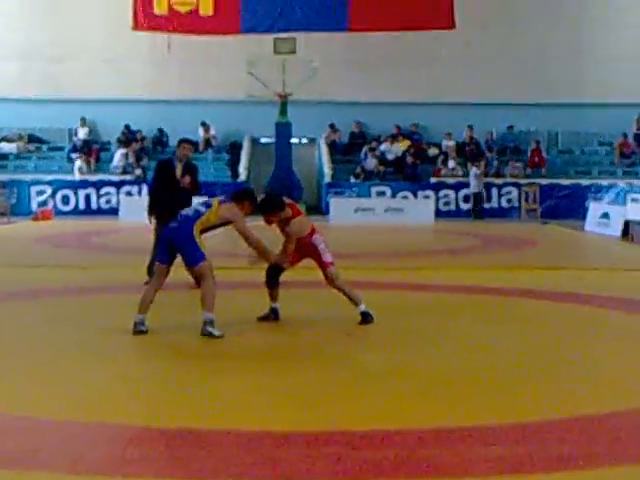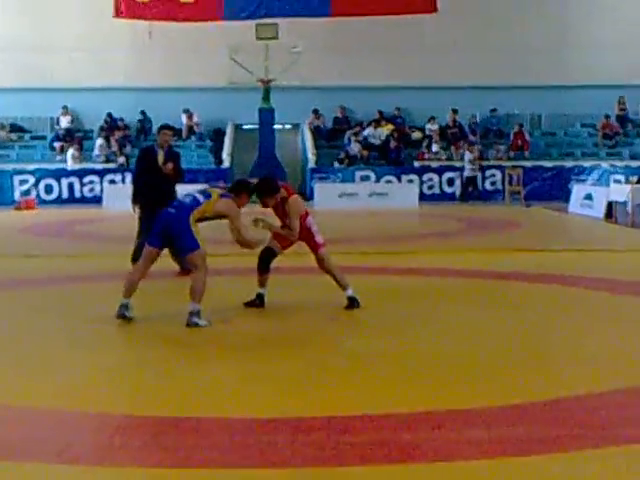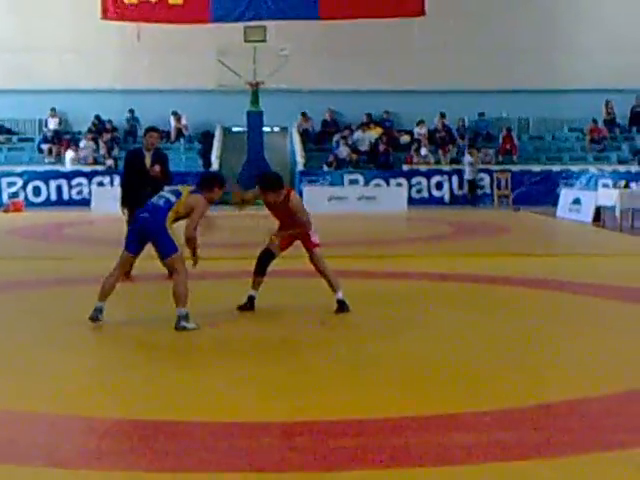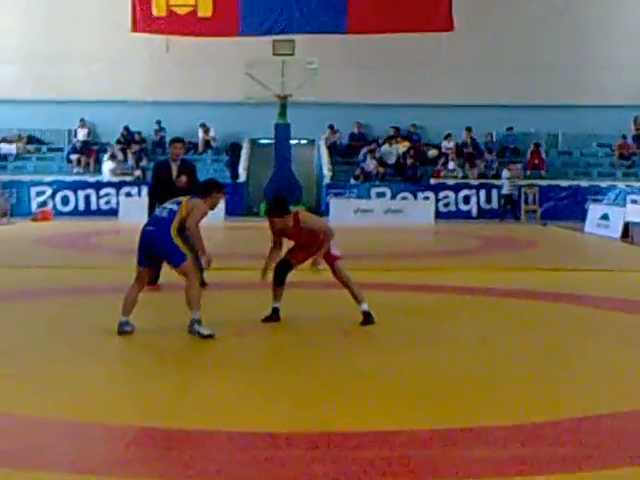
dt=0.3s
person 1, frame 1
left shoulder: (219, 204)
right shoulder: (233, 210)
right elbow: (251, 240)
right wrist: (268, 255)
left hip: (170, 230)
right hip: (186, 233)
left knee: (156, 281)
right knee: (207, 278)
left ankle: (139, 323)
right ankle: (208, 324)
person 1, frame 2
left shoulder: (214, 191)
right shoulder: (232, 207)
right elbow: (240, 239)
right wrist: (255, 243)
left hip: (166, 215)
right hip: (182, 221)
left knee: (142, 265)
right knee: (200, 268)
left ankle: (124, 306)
right ankle: (194, 315)
person 1, frame 3
left shoulder: (183, 190)
right shoulder: (201, 202)
right elbow: (189, 234)
right wrist: (194, 252)
left hip: (140, 218)
right hip: (157, 224)
left knee: (120, 269)
right knee: (180, 271)
left ankle: (98, 309)
right ankle: (182, 318)
person 1, frame 4
left shoulder: (185, 201)
right shoulder: (202, 205)
right elbow: (191, 226)
left wrist: (195, 256)
right wrist: (204, 252)
left hip: (147, 233)
right hip: (165, 236)
left knee: (139, 283)
right knee: (193, 276)
left ankle: (124, 323)
right ankle: (195, 322)
person 2, frame 1
left shoulder: (192, 168)
right shoulder: (163, 165)
left elbow: (196, 190)
right elbow: (155, 187)
left wrist: (190, 185)
right wrist: (152, 210)
right hip: (164, 212)
right ankle: (153, 276)
person 2, frame 2
left shoulder: (174, 154)
right shoulder: (144, 152)
left elbow: (180, 177)
right elbow: (137, 176)
left wrist: (172, 171)
right wrist: (135, 198)
left hip: (168, 200)
right hip: (148, 200)
right knee: (143, 233)
left ankle: (183, 264)
person 2, frame 3
left shoulder: (162, 157)
right shoulder: (132, 155)
left elbow: (168, 179)
right elbow: (126, 179)
left wrist: (160, 174)
right wrist: (124, 202)
right hip: (136, 202)
person 2, frame 4
left shoulder: (189, 167)
right shoulder: (159, 167)
left elbow: (196, 188)
right elbow: (153, 191)
left wrist: (186, 184)
right wrist: (151, 213)
left ankle: (198, 278)
right ankle: (154, 279)
person 3, frame 1
left shoulder: (292, 227)
right shoulder: (282, 203)
left elbow: (285, 256)
right elbow: (267, 202)
left hip: (314, 245)
right hip: (298, 245)
left knee: (334, 281)
right knee: (272, 271)
left ankle: (364, 312)
right ankle: (274, 311)
person 3, frame 2
left shoulder: (292, 203)
right shoulder: (274, 188)
left elbow: (294, 236)
left wrist: (270, 227)
left hip: (306, 228)
right hip: (288, 227)
left knee: (324, 263)
right knee: (265, 256)
left ankle: (351, 297)
right ankle: (260, 298)
person 3, frame 3
left shoulder: (293, 200)
right shoulder: (263, 191)
left elbow: (307, 226)
right elbow: (244, 199)
left wrist: (283, 235)
right wrist: (240, 199)
left hip: (303, 228)
right hip: (285, 229)
left knee: (319, 263)
right knee: (263, 258)
left ankle: (340, 300)
right ankle: (251, 300)
person 3, frame 4
left shoulder: (303, 219)
right shoulder: (276, 227)
left elbow: (330, 233)
right elbow: (276, 247)
left wrist: (320, 255)
right wrist: (267, 265)
left hip: (321, 243)
right hip: (303, 245)
left knee: (341, 276)
right knee: (279, 269)
left ankle: (366, 312)
right ankle: (275, 311)
